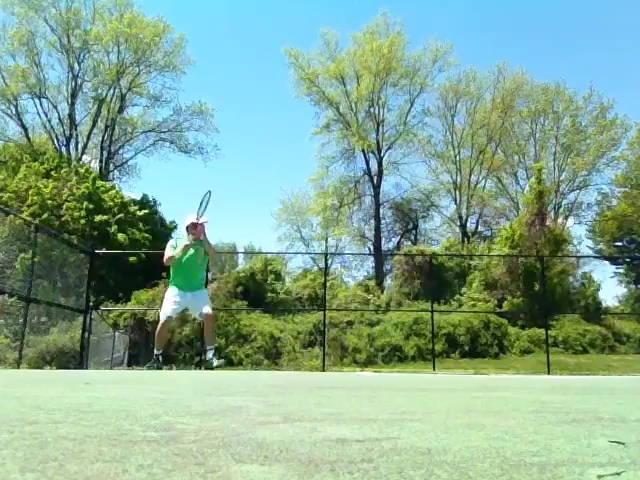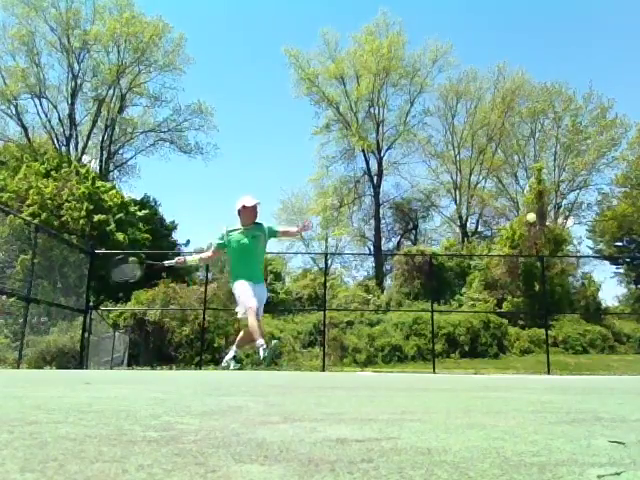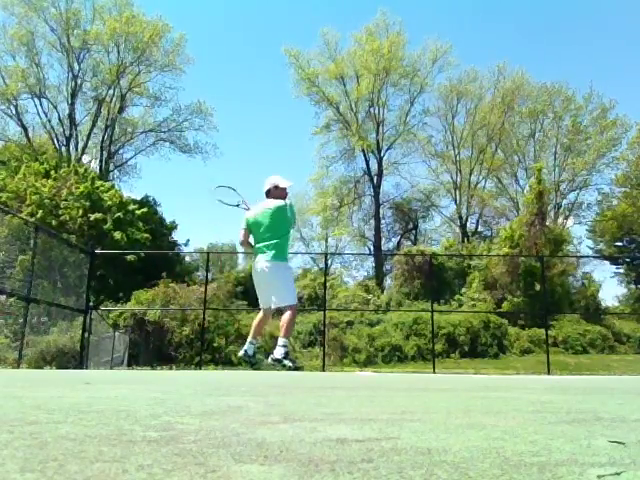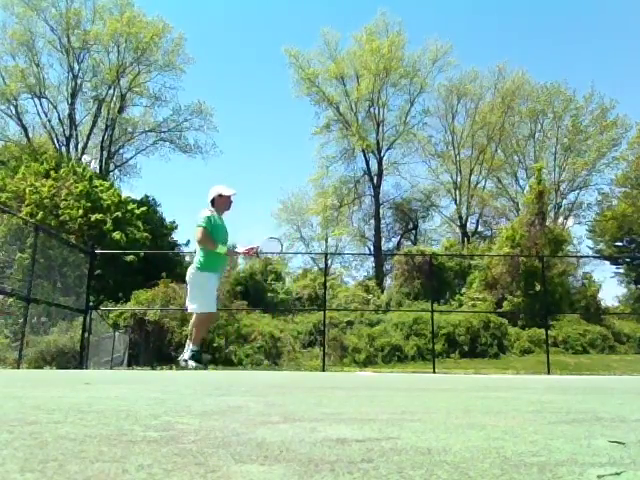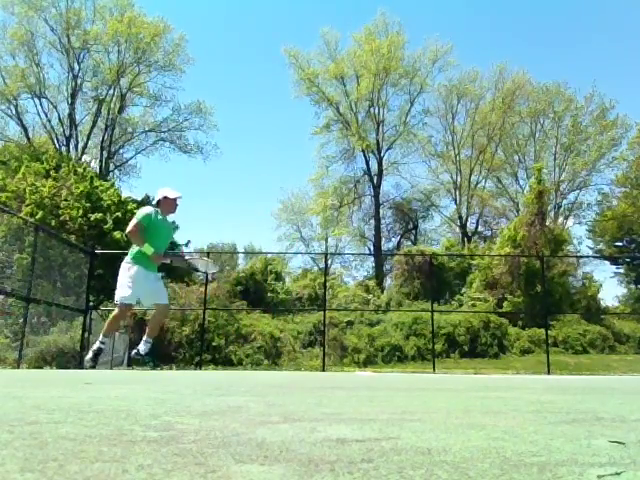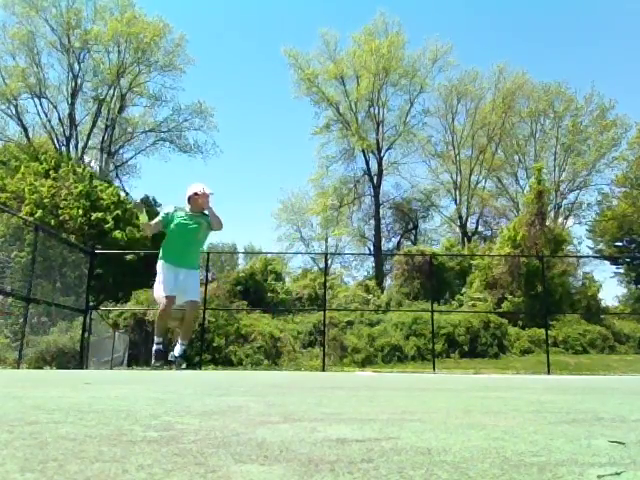
dt=0.7s
person 1, frame 1
left shoulder: (203, 245)
right shoulder: (175, 242)
left elbow: (212, 254)
right elbow: (167, 260)
left wrist: (204, 238)
right wrist: (182, 249)
left hip: (198, 291)
right hip: (176, 291)
left knee: (209, 316)
right knee: (164, 321)
left ankle: (211, 356)
right ankle: (157, 357)
person 1, frame 2
left shoulder: (262, 230)
right shoulder: (229, 233)
left elbow: (285, 233)
right elbow: (209, 256)
left wrist: (300, 230)
right wrist: (186, 260)
left hip: (259, 284)
right hip: (241, 282)
left knee: (249, 325)
right knee: (252, 308)
left ankle: (230, 357)
right ankle: (262, 349)
person 1, frame 3
left shoulder: (252, 213)
right shoulder: (285, 206)
left elbow: (243, 241)
right elbow: (292, 224)
left hip: (259, 265)
right hip: (277, 264)
left knee: (267, 309)
right knee: (290, 307)
left ankle: (249, 349)
right ankle: (280, 352)
person 1, frame 4
left shoulder: (220, 222)
right shoulder: (207, 215)
right elbow: (201, 238)
left wrist: (241, 252)
right wrist: (226, 250)
left hip: (212, 273)
right hip: (203, 272)
left knee: (204, 315)
right knee: (207, 315)
left ankle: (191, 352)
right ankle: (190, 355)
person 1, frame 5
left shoulder: (169, 227)
right shoulder: (148, 212)
right elbow: (130, 231)
left wrist: (174, 258)
right wrist: (150, 252)
left hip: (152, 272)
right hip: (135, 267)
left knee: (163, 309)
right knee: (123, 308)
left ankle: (142, 350)
right ankle: (98, 347)
person 1, frame 6
left shoulder: (207, 219)
right shoulder: (173, 213)
left elbow: (218, 226)
right elbow: (148, 230)
left wrist: (207, 207)
left hip: (191, 270)
right hip: (169, 266)
left knee: (193, 307)
right knee: (166, 303)
left ankle: (178, 353)
right ankle: (158, 346)
